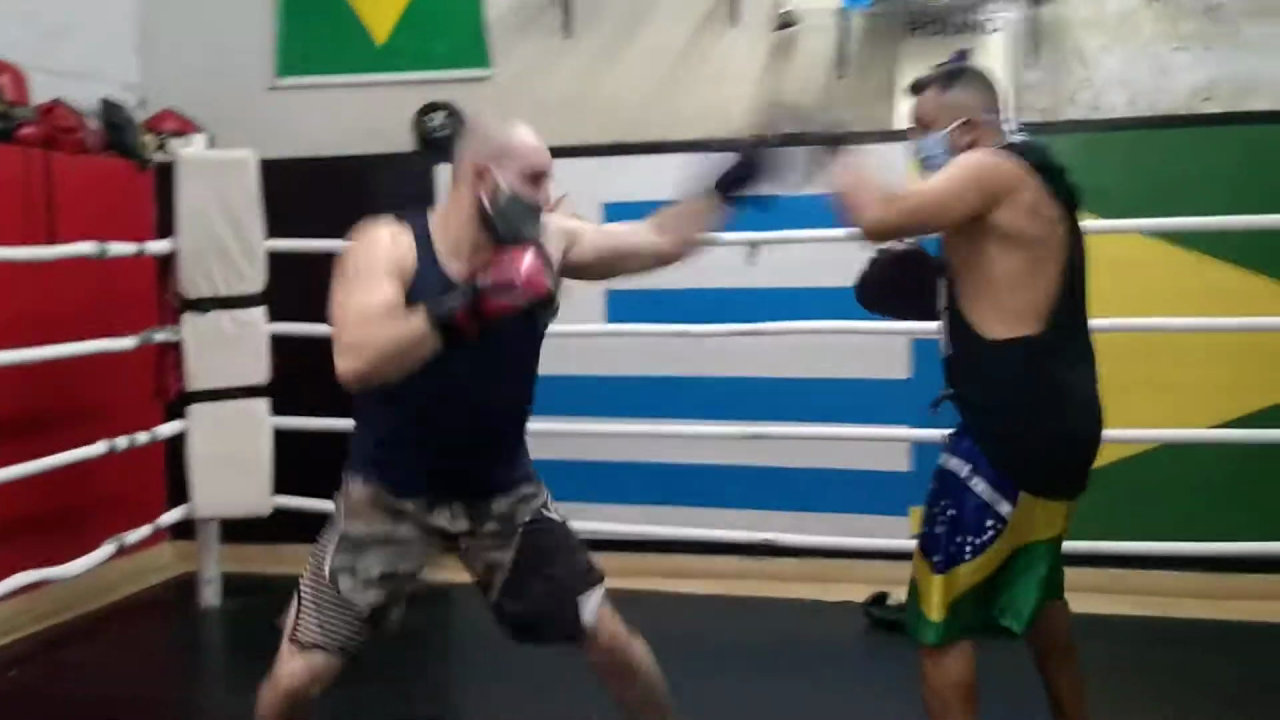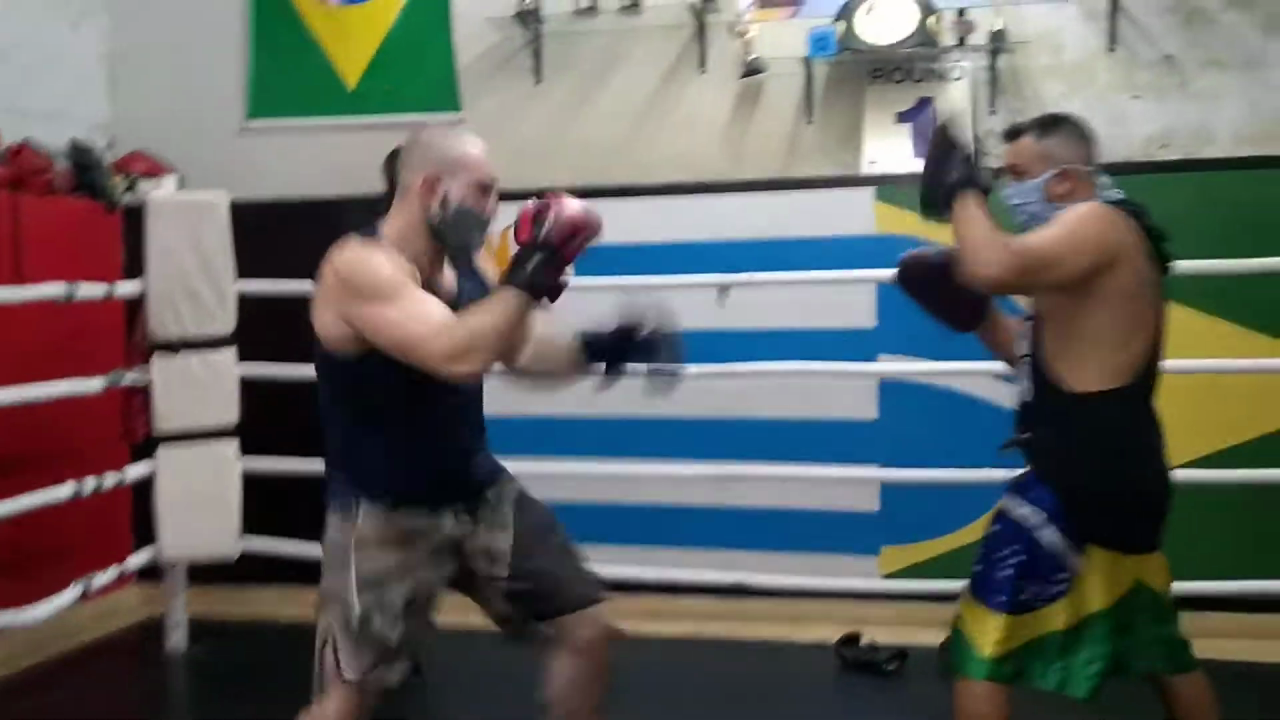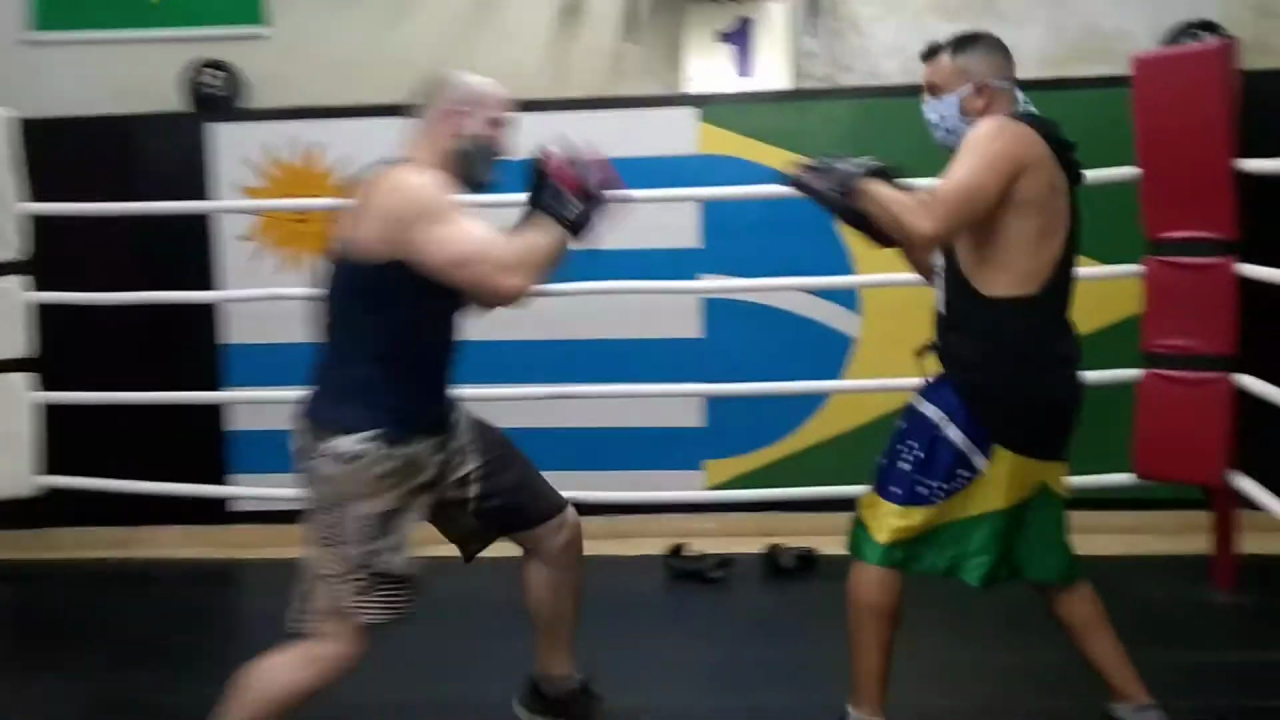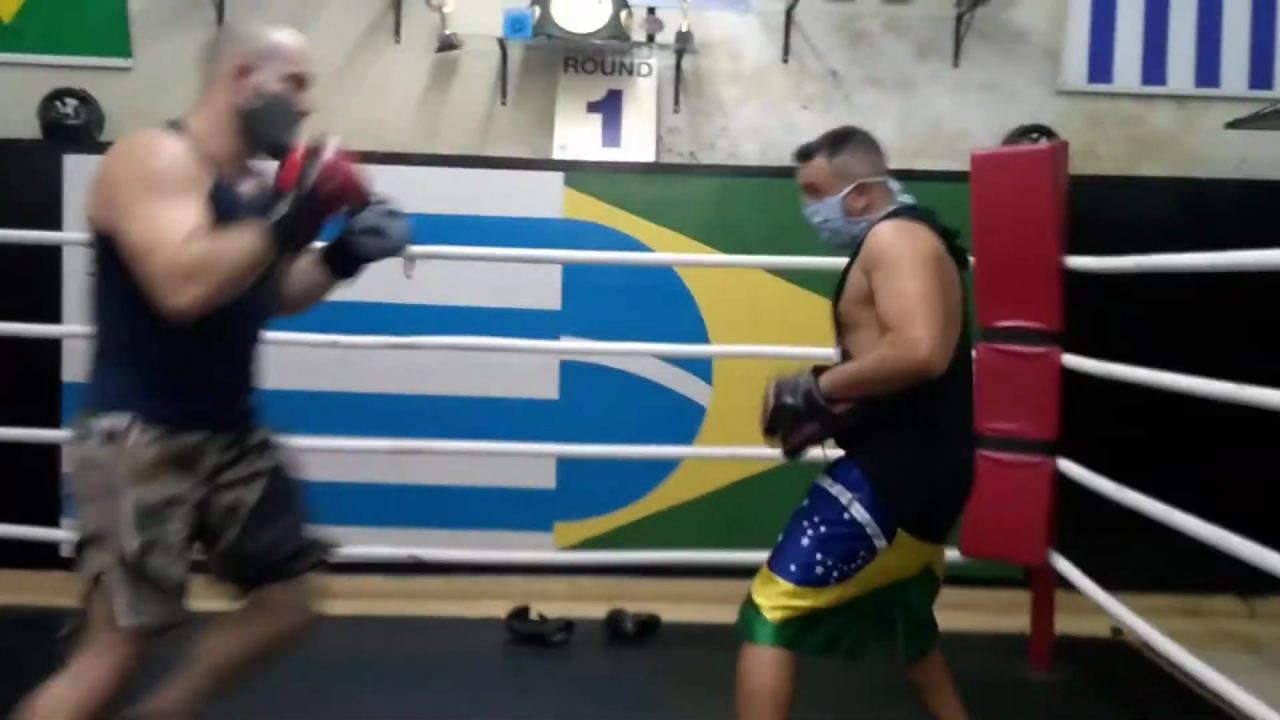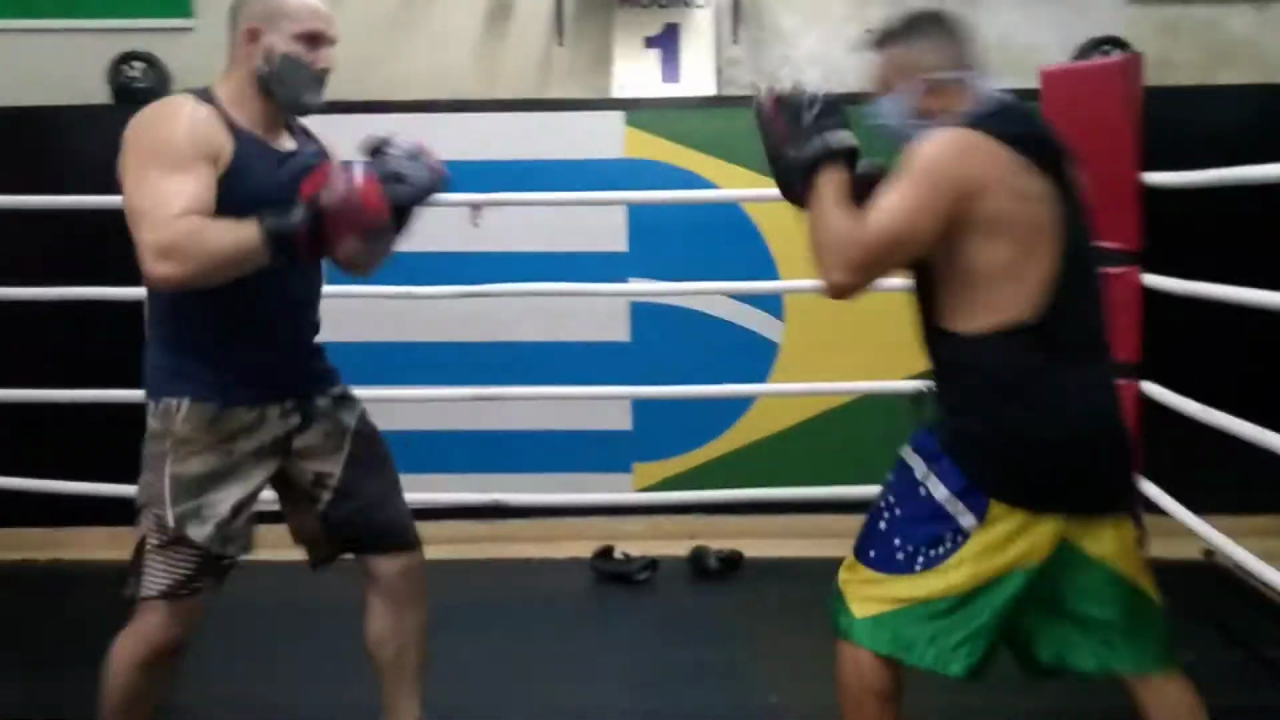
dt=0.7s
person 1, frame 1
left shoulder: (545, 242)
right shoulder: (385, 245)
left elbow: (657, 239)
right elbow: (355, 361)
left wrist: (732, 182)
right wrist: (460, 307)
left hip: (500, 492)
right hip: (387, 496)
left knee: (606, 640)
person 1, frame 2
left shoulder: (470, 262)
right shoulder: (362, 264)
left elbow: (532, 354)
right elbow: (458, 355)
left wrist: (604, 347)
right wrist: (533, 271)
left hip: (476, 492)
right hip: (386, 516)
left knee: (586, 626)
person 1, frame 3
left shoulder: (420, 198)
right shoulder: (404, 193)
left elbow: (480, 286)
right elbow: (503, 278)
left wrist: (542, 207)
right wrist: (568, 210)
left hip: (428, 429)
right hip: (360, 446)
left knee: (556, 534)
right knee: (332, 647)
person 1, frame 4
left shoulder: (252, 180)
right shoulder: (156, 159)
left elbow: (277, 292)
right elbow: (185, 285)
left wrist: (344, 254)
right wrist: (289, 211)
left hip: (228, 436)
right hip: (139, 441)
left knee: (288, 604)
right knee: (115, 652)
person 1, frame 5
left shoulder: (304, 143)
right shoulder: (178, 126)
left elbow: (355, 253)
right elbow: (169, 255)
left wrist: (388, 202)
right wrist: (298, 221)
left hip: (309, 395)
right hip: (205, 410)
left knee: (397, 566)
right knee: (164, 618)
person 2, frame 1
left shoulder: (991, 170)
right shoulder: (1025, 184)
left elbow: (879, 218)
left wrist: (845, 158)
right wrist: (930, 291)
left hip: (1012, 425)
right hip: (1048, 416)
left knee: (938, 611)
right knee: (1029, 589)
person 2, frame 2
left shoulder: (1098, 225)
right shoulder: (1087, 243)
left elbow: (995, 267)
right elbow: (1031, 351)
left wrist: (962, 191)
right wrist: (965, 309)
left hip: (1079, 481)
right hip: (1126, 477)
left knee: (983, 647)
right knee: (1159, 650)
person 2, frame 3
left shoulder: (1002, 137)
right shoulder: (1029, 156)
left elbow: (928, 224)
right elbow: (951, 266)
left wrist: (863, 184)
right wrist: (878, 211)
left hip: (989, 387)
right hip: (1036, 387)
left knee: (879, 539)
right knee: (1048, 562)
person 2, frame 4
left shoulder: (897, 238)
right shoulder: (891, 244)
left elbow: (920, 352)
left wrist: (820, 387)
right wrist: (824, 413)
left hip: (895, 470)
right hip: (923, 471)
left knee: (773, 621)
right knee: (906, 630)
person 2, frame 5
left shoulder: (950, 152)
right shoulder: (1027, 149)
left elbow: (843, 267)
left wrist: (824, 162)
left hip: (995, 439)
right hip: (1087, 437)
left knee: (868, 613)
right knee: (1138, 645)
